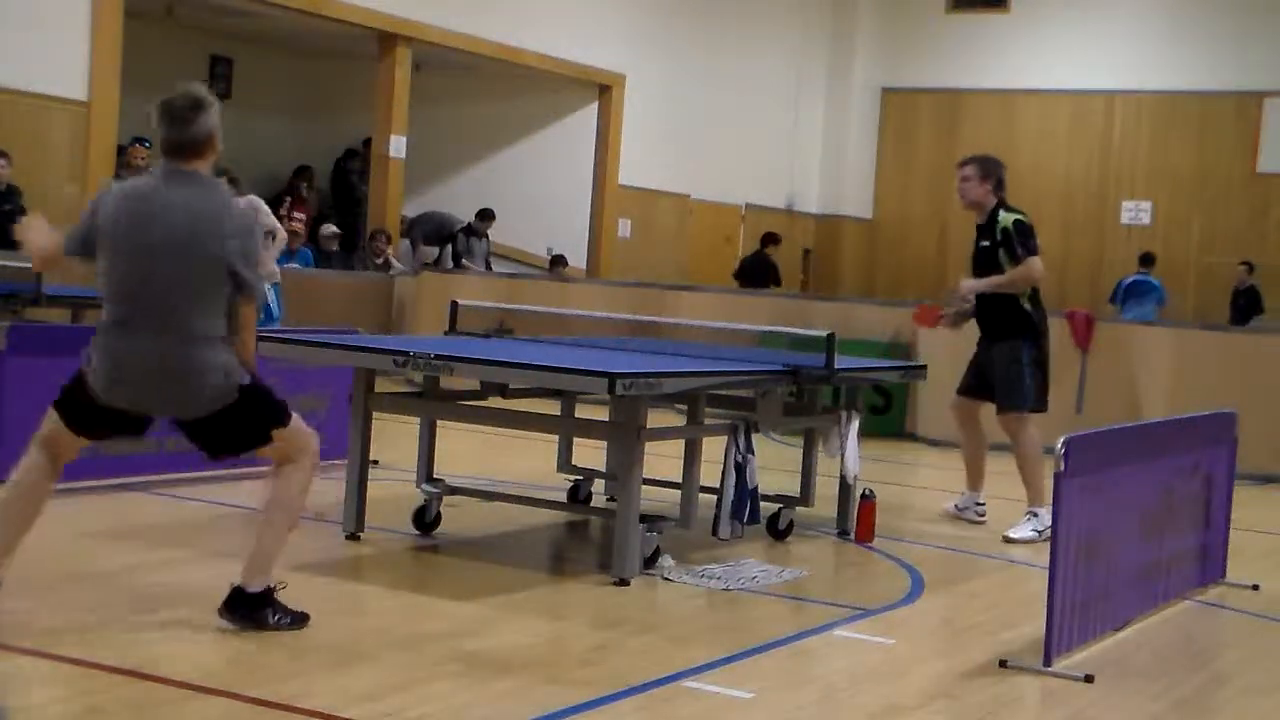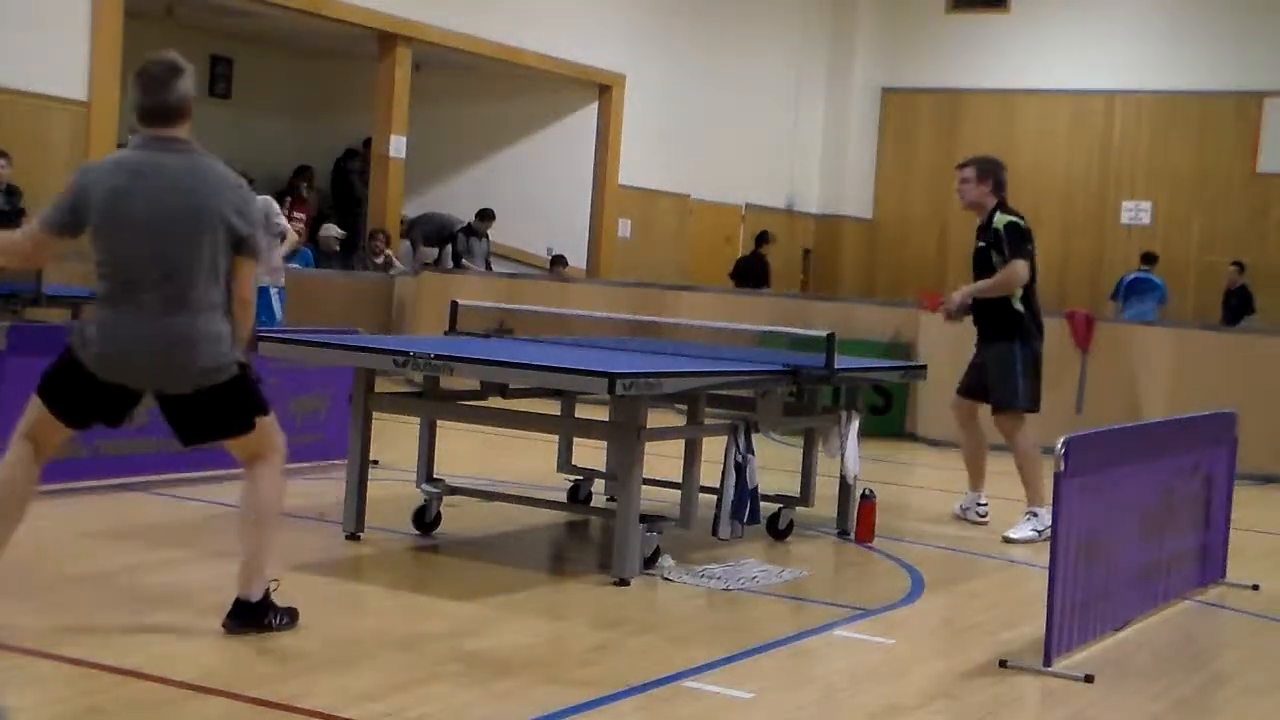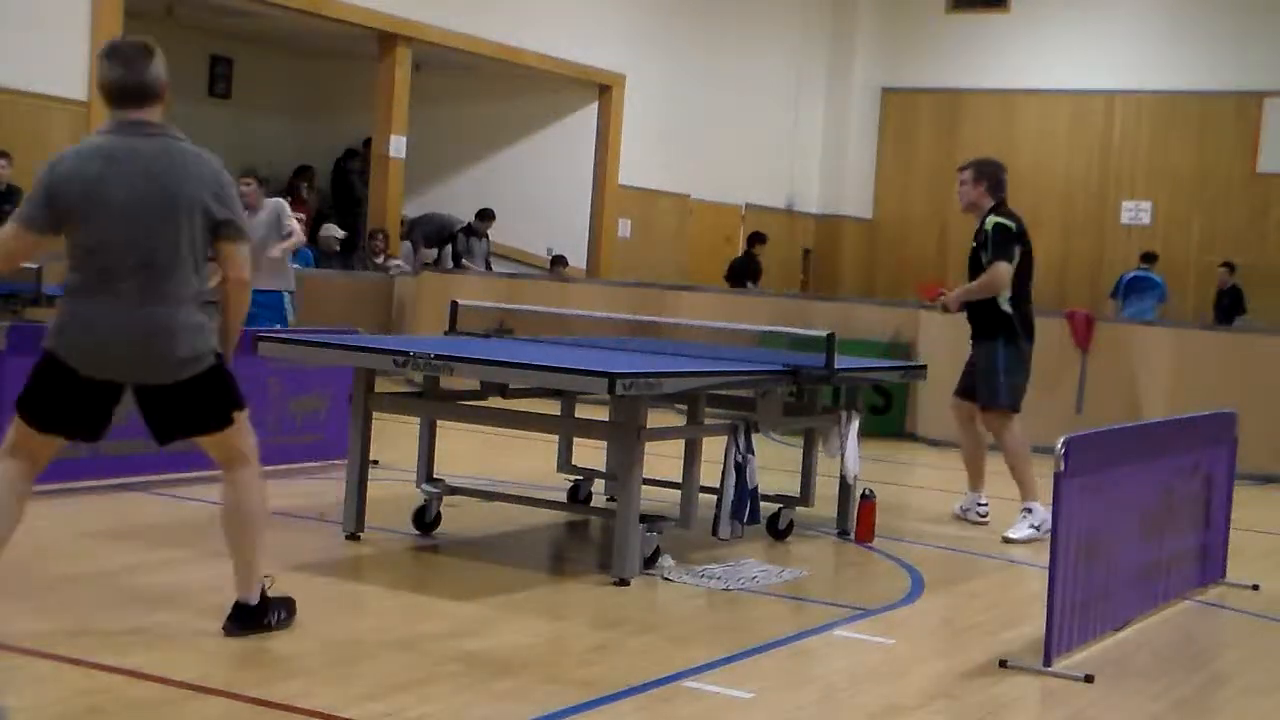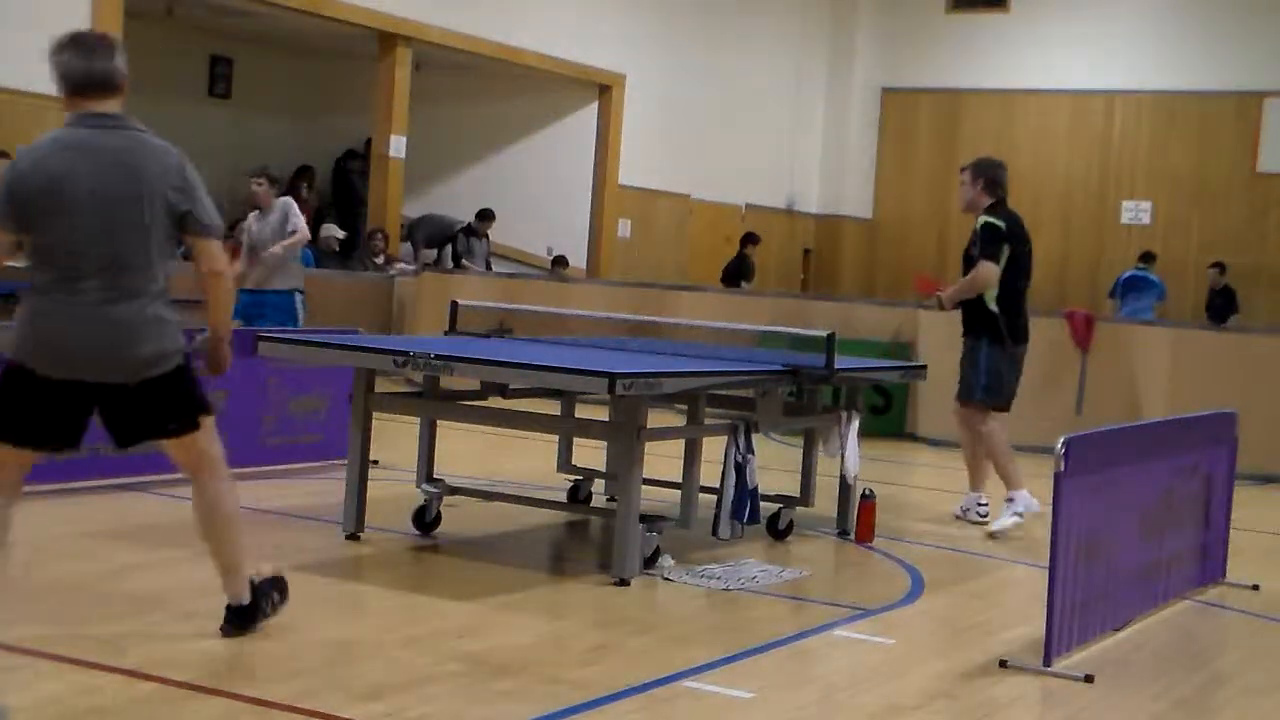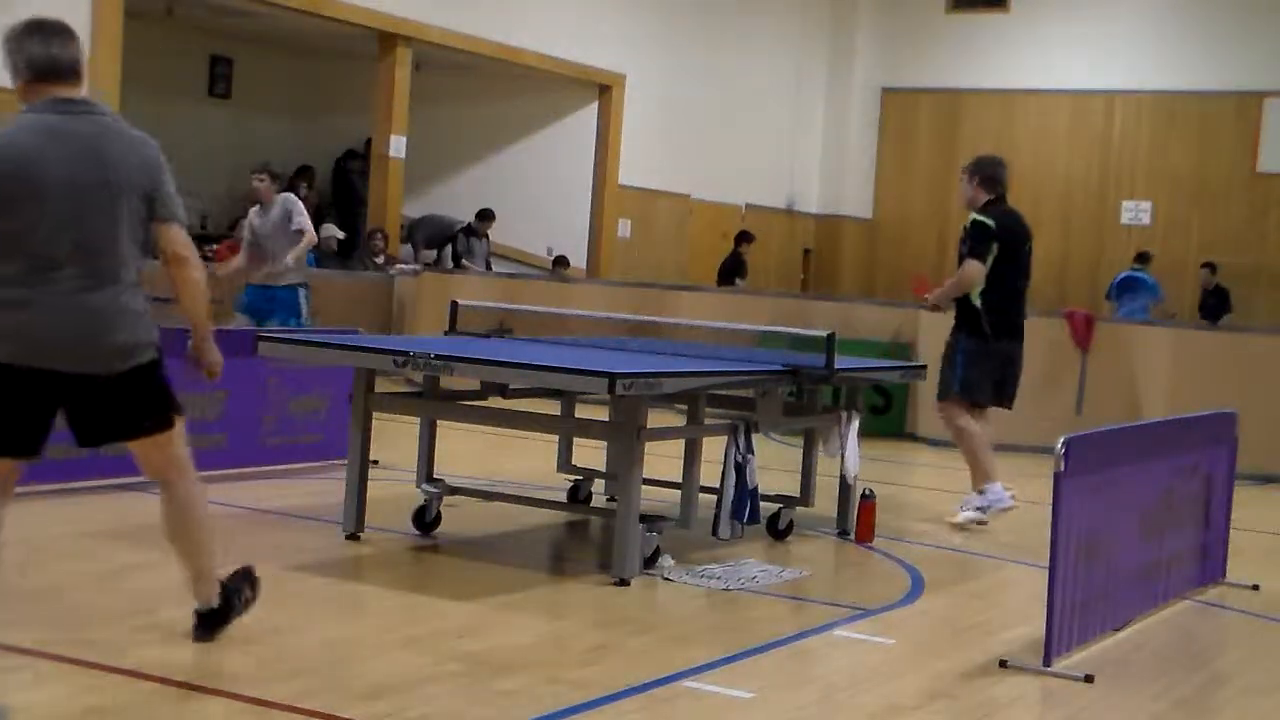
dt=0.1s
person 1, frame 1
left shoulder: (115, 201)
right shoulder: (238, 222)
left elbow: (49, 256)
right elbow: (245, 325)
right wrist: (238, 375)
left hip: (116, 372)
right hip: (201, 380)
left knee: (47, 449)
right knee: (300, 453)
right ankle: (253, 595)
person 1, frame 2
left shoulder: (99, 176)
right shoulder: (230, 188)
right elbow: (243, 293)
right wrist: (232, 352)
left hip: (105, 348)
right hip: (195, 355)
right knee: (266, 454)
right ankle: (252, 600)
person 1, frame 3
left shoulder: (71, 165)
right shoulder: (204, 171)
right elbow: (238, 274)
right wrist: (226, 338)
left hip: (82, 344)
right hip: (176, 349)
right knee: (240, 461)
right ankle: (250, 604)
person 1, frame 4
right shoulder: (169, 164)
right elbow: (216, 269)
right wrist: (219, 339)
right hip: (145, 348)
right knee: (207, 467)
right ankle: (243, 600)
person 1, frame 5
right shoulder: (137, 151)
right elbow: (180, 257)
right wrist: (204, 337)
right hip: (116, 342)
right knee: (172, 472)
right ankle: (211, 598)
person 2, frame 1
left shoulder: (1010, 222)
right shoulder: (986, 226)
left elbow: (1032, 272)
left wrist: (976, 286)
right wrist: (967, 310)
left hip: (1019, 337)
right hip: (995, 337)
left knee: (1015, 419)
right knee: (964, 407)
left ankle: (1040, 514)
right ankle: (973, 500)
person 2, frame 2
left shoulder: (1007, 223)
right shoulder: (988, 227)
left elbow: (1017, 277)
left wrist: (968, 293)
right wrist: (966, 306)
left hip: (1014, 338)
right hip: (993, 338)
left knee: (1010, 420)
right knee: (964, 408)
left ankle: (1040, 514)
right ankle: (976, 500)
person 2, frame 3
left shoulder: (998, 223)
right shoulder: (998, 225)
left elbow: (999, 279)
left wrist: (958, 296)
right wrist: (964, 301)
left hip: (1002, 337)
right hip: (998, 335)
left knee: (999, 418)
right knee: (964, 409)
left ankle: (1034, 511)
right ankle: (975, 500)
person 2, frame 4
left shoulder: (990, 223)
right shoulder: (1006, 222)
left elbow: (985, 278)
left wrist: (951, 294)
right wrist: (958, 299)
left hip: (991, 335)
right hip: (999, 334)
left knee: (979, 414)
right knee: (968, 413)
left ankle: (1019, 497)
right ankle: (976, 500)
person 2, frame 5
left shoulder: (982, 221)
right shoulder: (1017, 224)
left elbow: (971, 276)
left wrist: (939, 297)
right wrist: (955, 295)
left hip: (978, 330)
right hip: (1009, 332)
left knee: (954, 409)
right knee: (977, 411)
left ankle: (993, 489)
right ankle: (979, 496)
